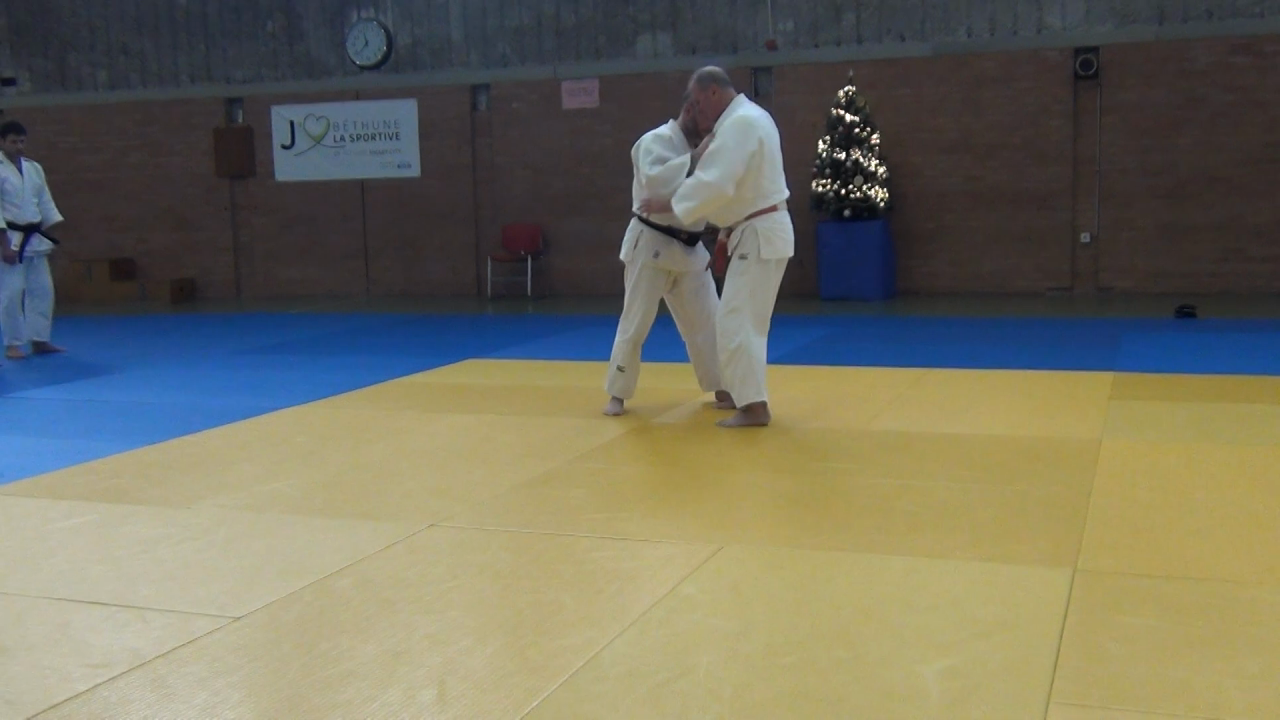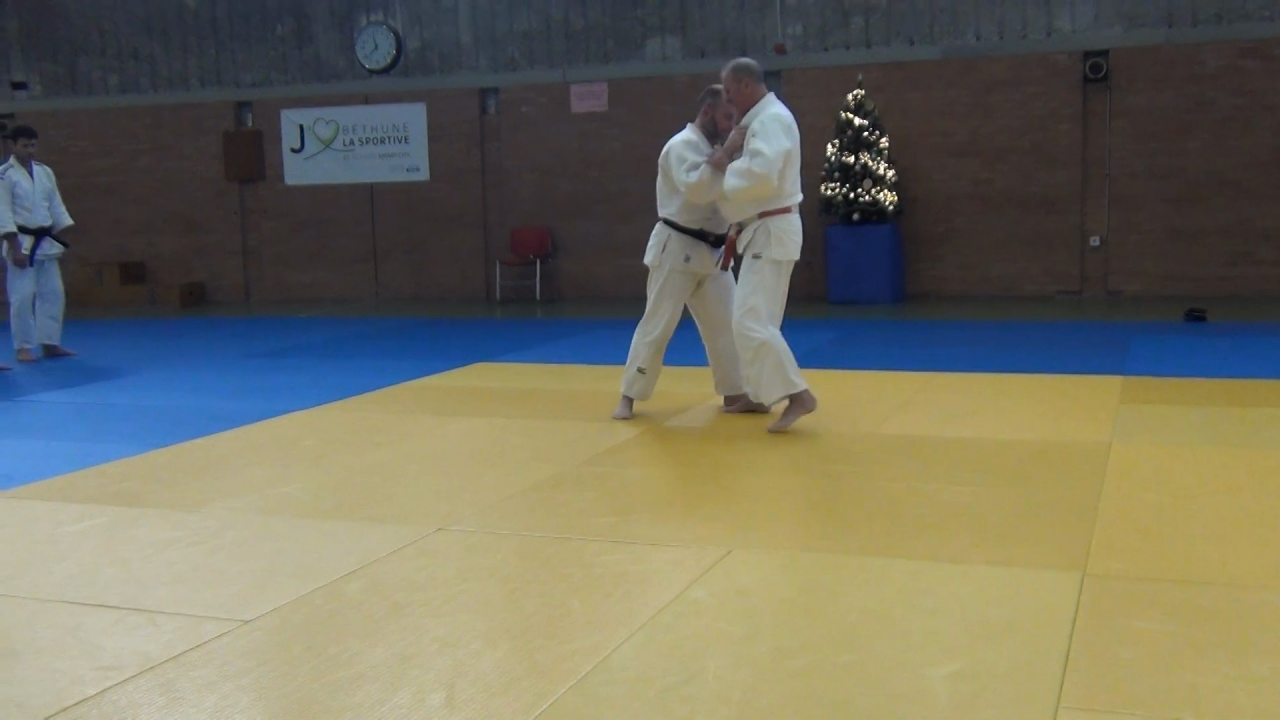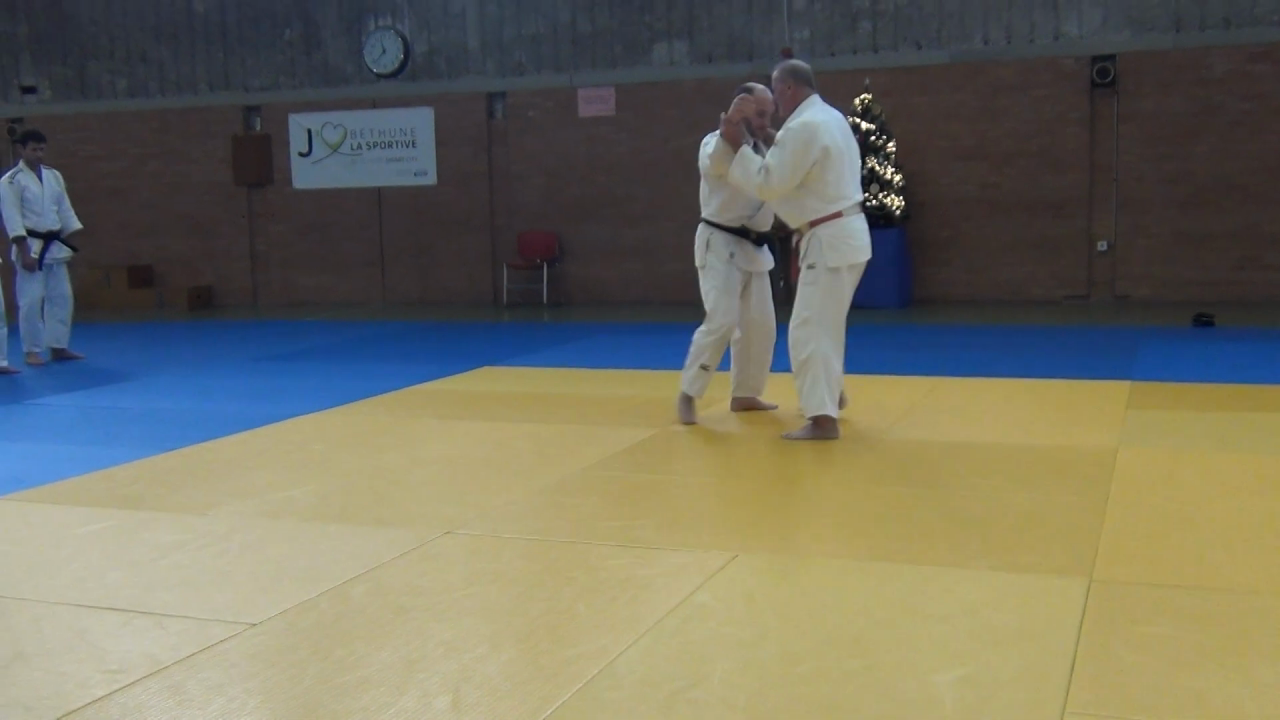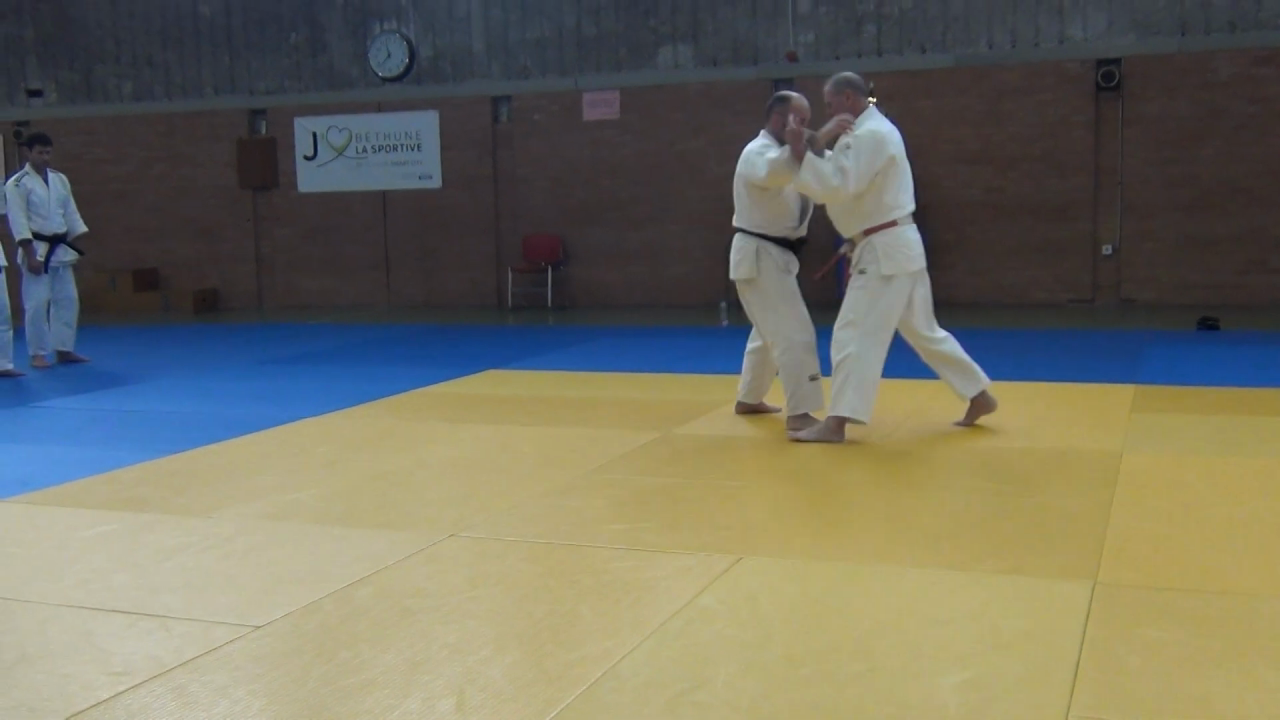
dt=0.3s
person 1, frame 1
left shoulder: (738, 123)
right shoulder: (757, 116)
left elbow: (714, 183)
left wrist: (669, 205)
left hip: (760, 235)
right hip: (768, 229)
left knee: (736, 321)
right knee: (749, 320)
left ankle: (754, 406)
right ankle: (750, 395)
person 1, frame 2
left shoulder: (771, 120)
right shoulder: (766, 118)
left elbow: (761, 175)
left wrist: (726, 165)
left hip: (770, 233)
right hip: (769, 230)
left knee: (750, 322)
right knee: (756, 318)
left ankle: (799, 396)
right ankle: (757, 395)
person 1, frame 3
left shoulder: (802, 128)
right shoulder: (832, 118)
left elbow: (768, 184)
left wrist: (737, 147)
left hip: (830, 238)
right hip: (847, 230)
left knee: (809, 329)
right knee: (824, 323)
left ankle: (824, 419)
right ankle: (830, 391)
person 1, frame 4
left shoulder: (869, 134)
right shoulder: (874, 131)
left elbow: (839, 185)
right elbow: (842, 175)
left wrist: (801, 153)
left hip: (886, 250)
right hip: (898, 246)
left knee: (855, 334)
right knee: (922, 331)
left ankle: (835, 422)
right ankle: (981, 394)
person 2, frame 1
left shoulder: (700, 148)
right shoulder: (655, 142)
right elbow: (657, 181)
right wrist: (697, 157)
left hip: (688, 246)
right hip: (650, 244)
left knee: (705, 318)
right knee: (635, 324)
left ankle: (722, 388)
right ankle: (618, 393)
person 2, frame 2
left shoulder: (716, 148)
right shoulder: (682, 146)
right elbow: (695, 187)
right wrist: (726, 152)
left hip: (709, 250)
right hip: (675, 248)
left knee: (724, 323)
right knee: (658, 324)
left ankle: (734, 393)
right ankle: (629, 397)
person 2, frame 3
left shoulder: (766, 147)
right shoulder: (717, 141)
right elbow: (718, 160)
left hip: (754, 248)
right hip: (720, 245)
left knee: (760, 325)
right knee: (721, 322)
left ankle: (744, 394)
right ankle: (688, 395)
person 2, frame 4
left shoulder: (788, 152)
right shoulder: (759, 153)
right elbow: (774, 173)
right wrist: (815, 139)
left hip: (768, 254)
right hip: (759, 255)
left knee: (769, 332)
right knee: (793, 332)
left ankle: (749, 399)
right ankle: (802, 412)
person 3, frame 1
left shoulder: (34, 168)
left elbow: (46, 202)
left wrist: (54, 235)
left hip: (35, 238)
left knee: (42, 290)
left ankle: (40, 340)
person 3, frame 2
left shoulder: (45, 172)
left elbow: (56, 206)
left wrist: (64, 238)
left hip: (46, 242)
right hip: (22, 243)
left knee: (53, 293)
right knee: (22, 296)
left ankle: (50, 343)
right ankle: (23, 347)
person 3, frame 3
left shoulder: (54, 176)
left elbow: (65, 210)
left wrist: (73, 242)
right wrist: (24, 252)
left hip: (55, 246)
right hip: (31, 246)
left knee: (61, 297)
right knee: (31, 300)
left ankle: (58, 347)
right ankle: (32, 350)
person 3, frame 4
left shoulder: (60, 179)
right shoulder: (18, 184)
left elbow: (71, 214)
right elbow: (18, 222)
left wrist: (78, 246)
right wrist: (31, 255)
left hip: (60, 249)
right hip: (36, 249)
left knee: (67, 300)
right knee: (37, 303)
left ankle: (64, 349)
right ankle: (38, 353)
